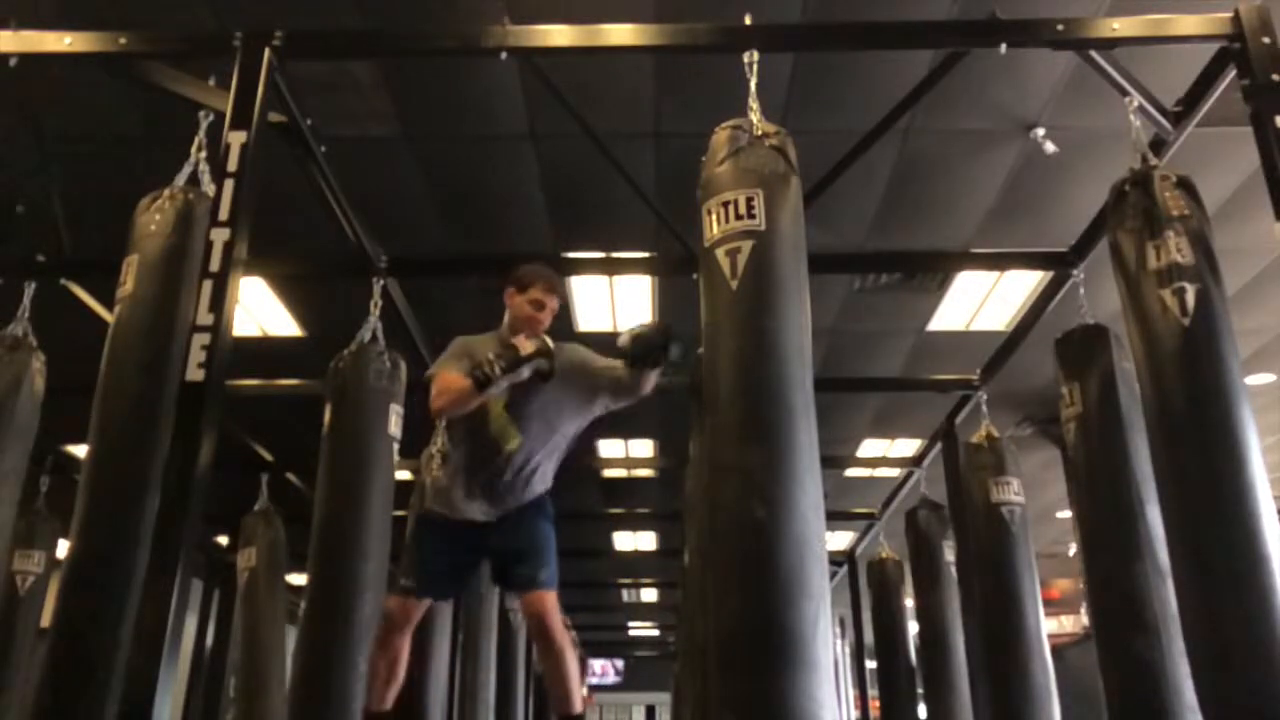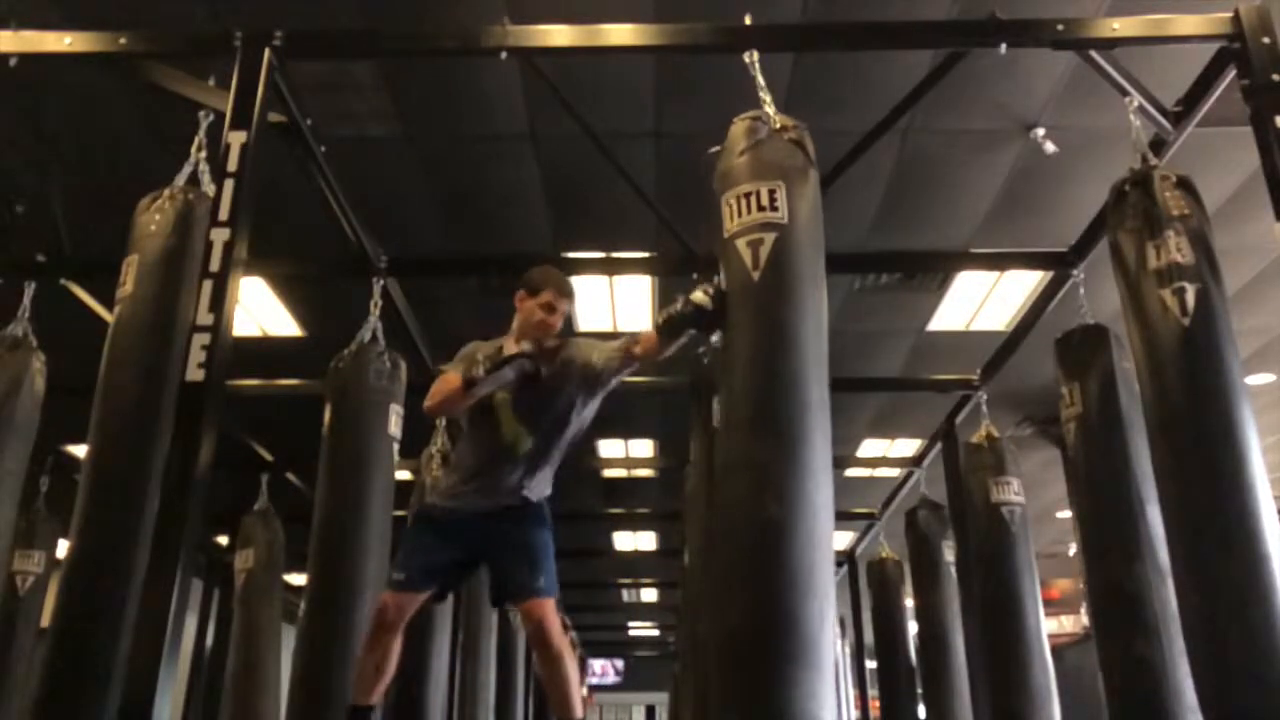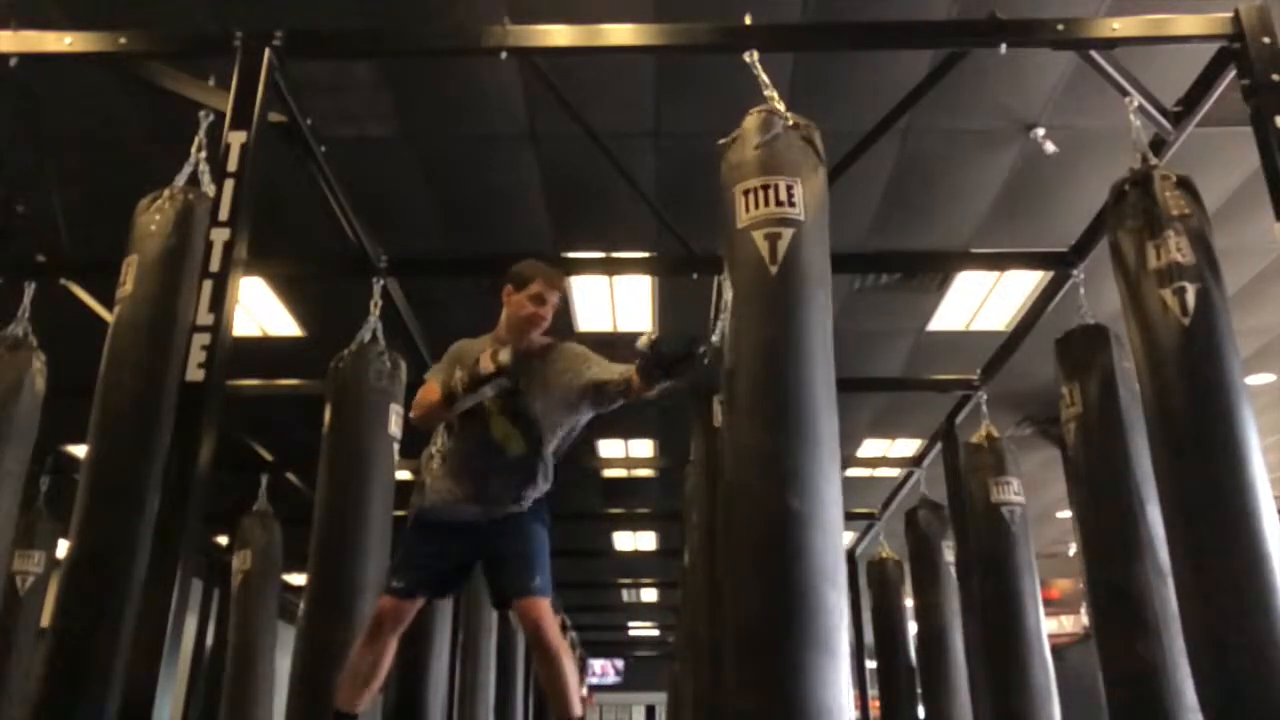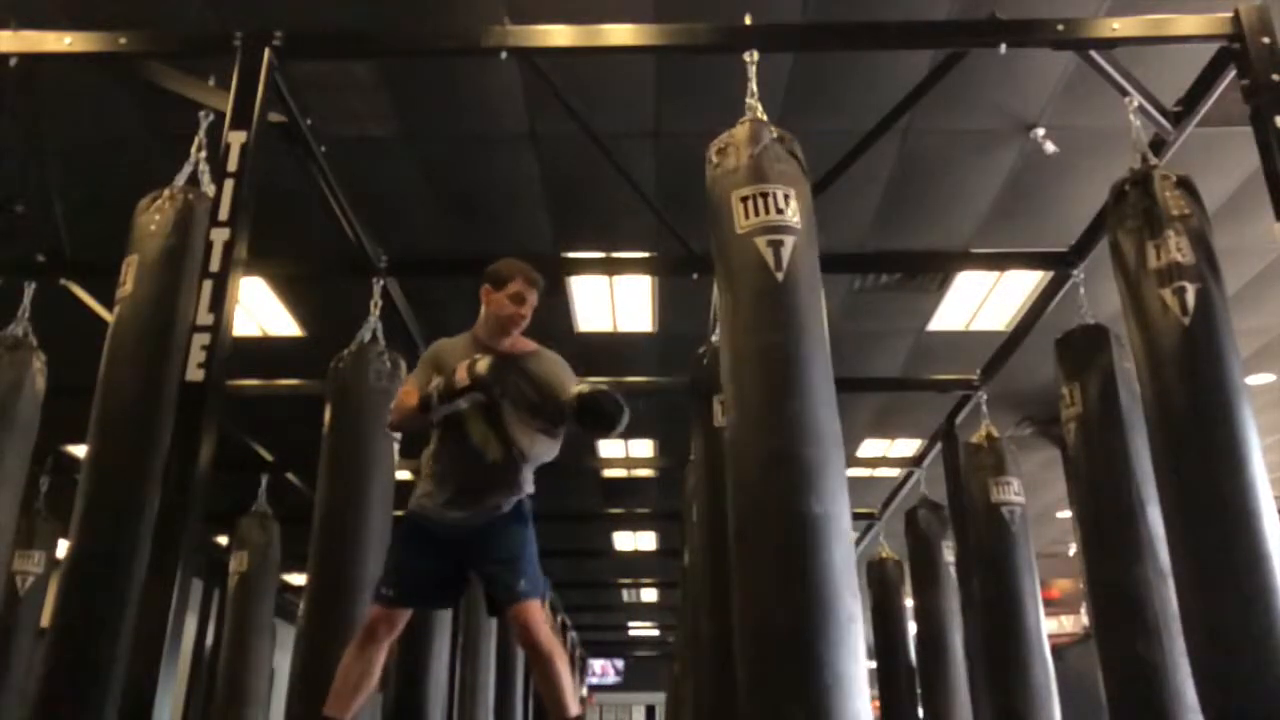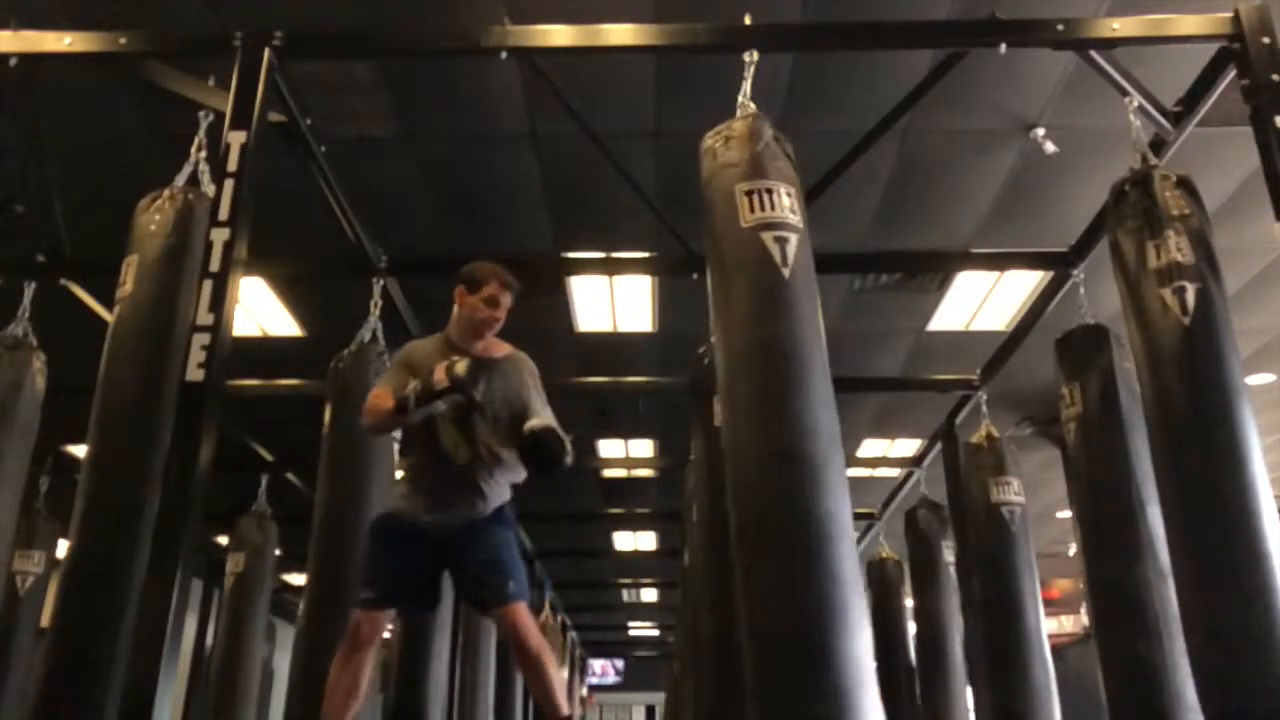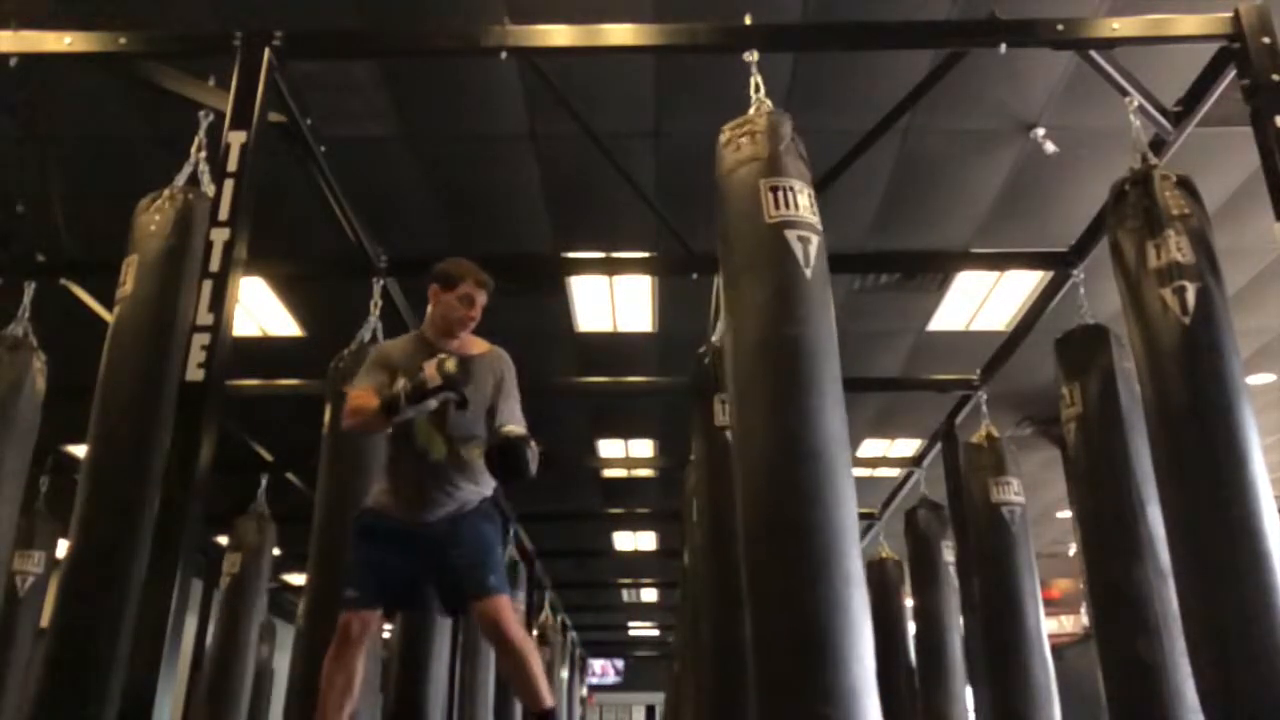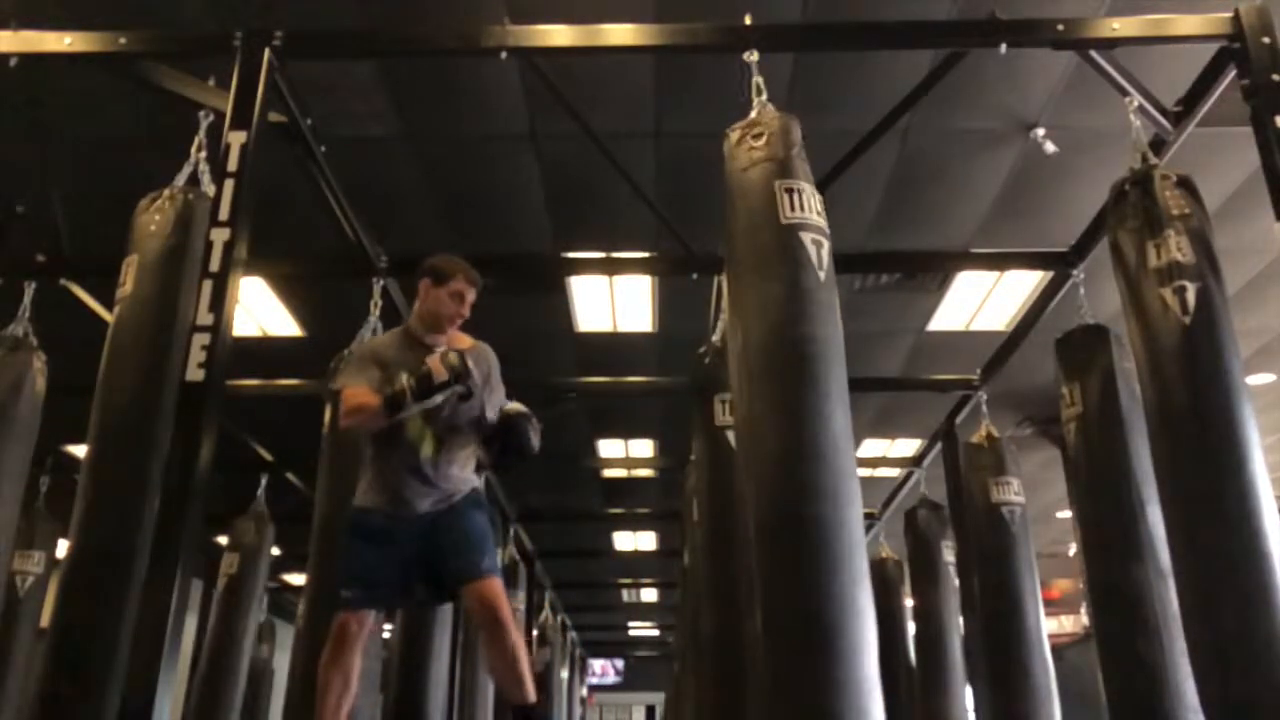
dt=0.2s
person 1, frame 1
left shoulder: (568, 361)
right shoulder: (468, 349)
left elbow: (633, 386)
right elbow: (441, 402)
left wrist: (646, 356)
right wrist: (507, 366)
left hip: (521, 506)
right hip: (452, 506)
left knee: (544, 618)
right knee: (399, 615)
person 1, frame 2
left shoulder: (581, 358)
right shoulder: (478, 353)
left elbow: (648, 346)
right elbow: (434, 405)
left wrist: (691, 312)
right wrist: (492, 371)
left hip: (519, 508)
right hip: (452, 503)
left knee: (543, 624)
right knee: (390, 612)
person 1, frame 3
left shoulder: (567, 359)
right shoulder: (465, 353)
left elbow: (630, 383)
right elbow: (420, 413)
left wrist: (662, 364)
right wrist: (472, 383)
left hip: (516, 511)
right hip: (447, 507)
left knee: (540, 623)
right knee: (388, 616)
person 1, frame 4
left shoulder: (544, 364)
right shoulder: (444, 353)
right elbow: (398, 416)
right wrist: (447, 390)
left hip: (502, 513)
right hip: (436, 511)
left knee: (532, 626)
right knee: (379, 625)
person 1, frame 5
left shoulder: (518, 366)
right shoulder: (416, 355)
left elbow: (541, 433)
right elbow: (372, 418)
left wrist: (549, 445)
right wrist: (426, 394)
left hip: (483, 516)
right hip: (415, 515)
left knee: (520, 628)
right knee: (363, 628)
person 1, frame 6
left shoulder: (495, 362)
right shoulder: (391, 354)
left elbow: (510, 429)
right elbow: (353, 417)
left wrist: (517, 449)
right wrist: (414, 393)
left hip: (465, 512)
right hip: (394, 513)
left knee: (501, 622)
right knee: (353, 628)
person 1, frame 7
left shoulder: (479, 357)
right shoulder: (377, 350)
left elbow: (493, 427)
right elbow: (350, 415)
left wrist: (516, 429)
right wrist: (418, 389)
left hip: (454, 503)
right hip: (383, 508)
left knee: (493, 608)
right knee: (348, 627)
